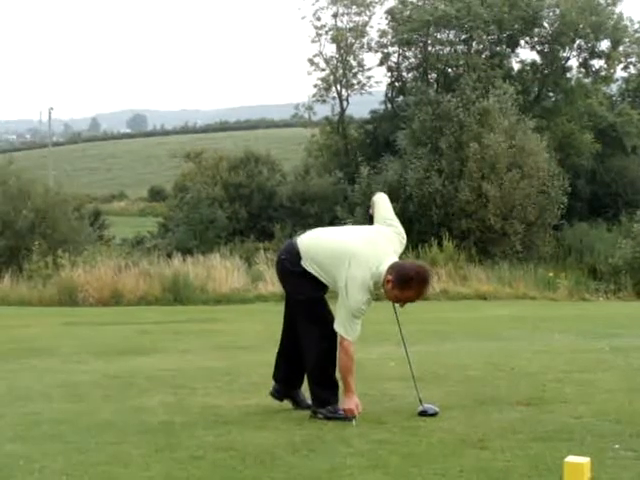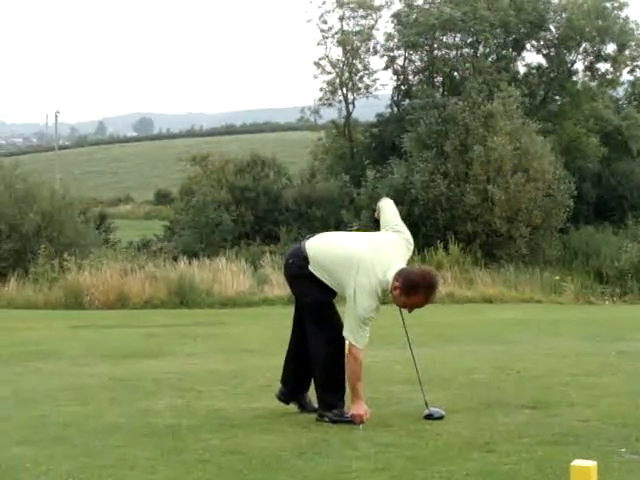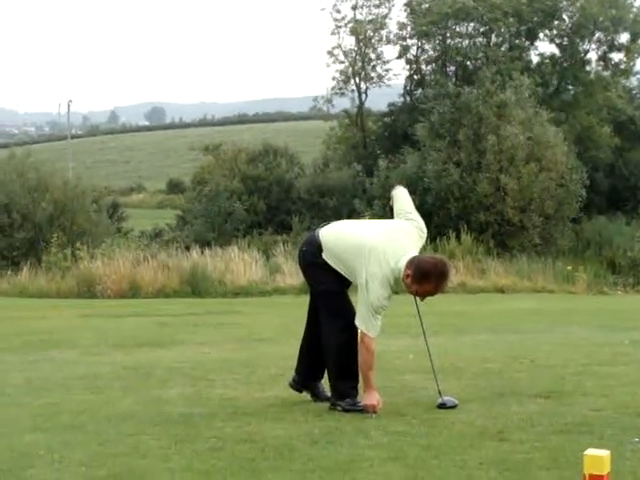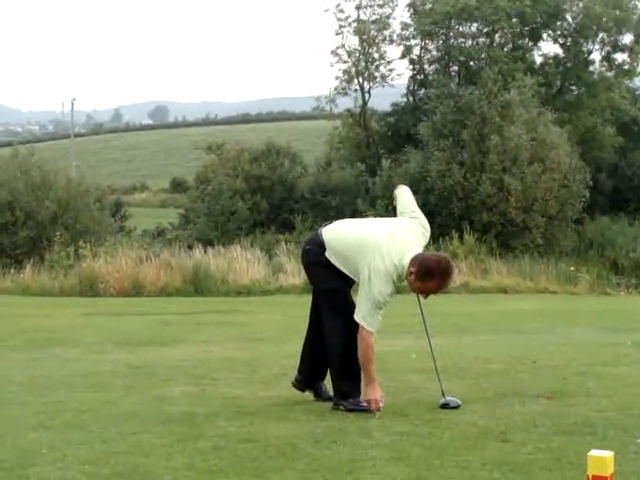
dt=0.7s
person 1, frame 1
left shoulder: (396, 237)
right shoulder: (359, 287)
left elbow: (379, 197)
right elbow: (345, 343)
right wrist: (349, 394)
left hip: (306, 254)
right hip: (294, 264)
left knee: (300, 326)
right knee: (322, 331)
left ankle: (285, 385)
right ankle: (324, 403)
person 1, frame 2
left shoulder: (403, 243)
right shoulder: (367, 292)
left elbow: (384, 203)
right elbow: (354, 349)
right wrist: (358, 401)
left hip: (316, 258)
right hip: (302, 267)
left knee: (309, 329)
right knee: (330, 335)
left ankle: (292, 389)
right ankle: (330, 406)
person 1, frame 3
left shoulder: (417, 231)
right shoulder: (379, 281)
left elbow: (398, 192)
right elbow: (366, 338)
right wrist: (370, 390)
left hip: (331, 247)
right hip: (316, 255)
left knee: (324, 317)
right knee: (342, 323)
left ankle: (306, 377)
right ankle: (343, 395)
person 1, frame 4
left shoulder: (420, 229)
right shoulder: (382, 278)
left elbow: (401, 191)
right elbow: (364, 333)
right wrist: (371, 385)
left hip: (335, 247)
right hip: (320, 255)
left knee: (326, 317)
right knee: (344, 322)
left ankle: (308, 377)
right ankle: (346, 395)
